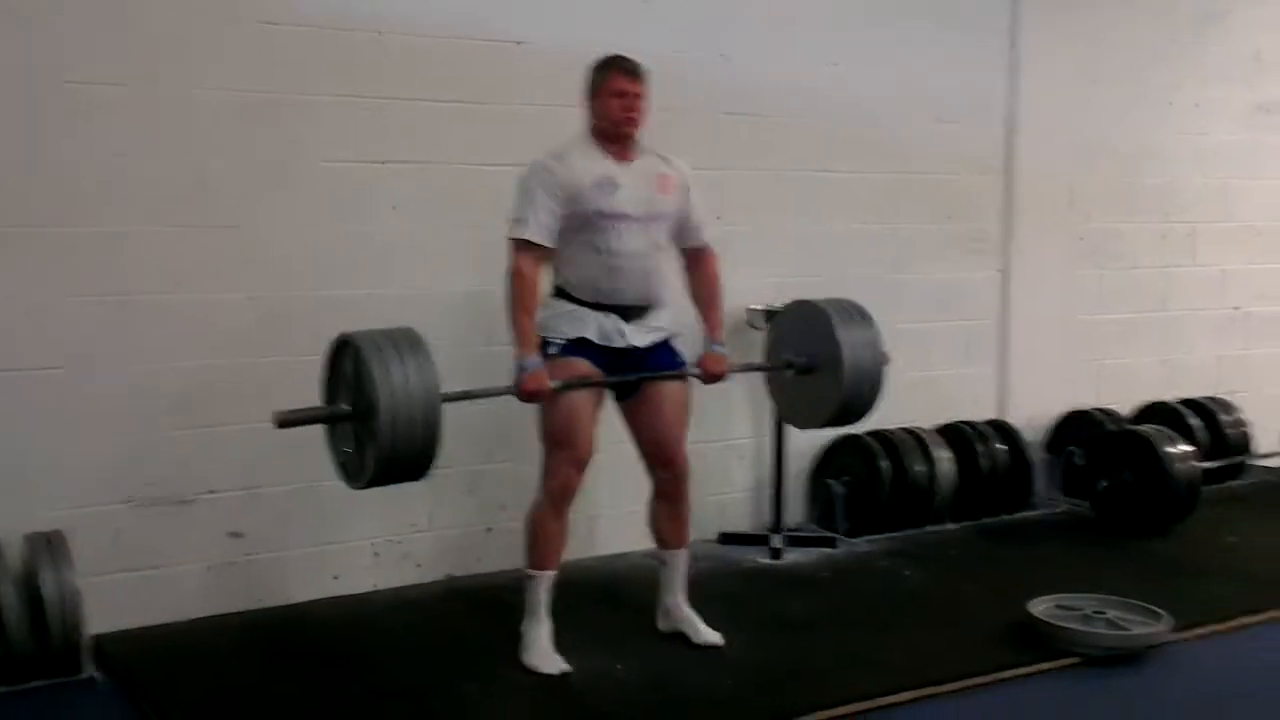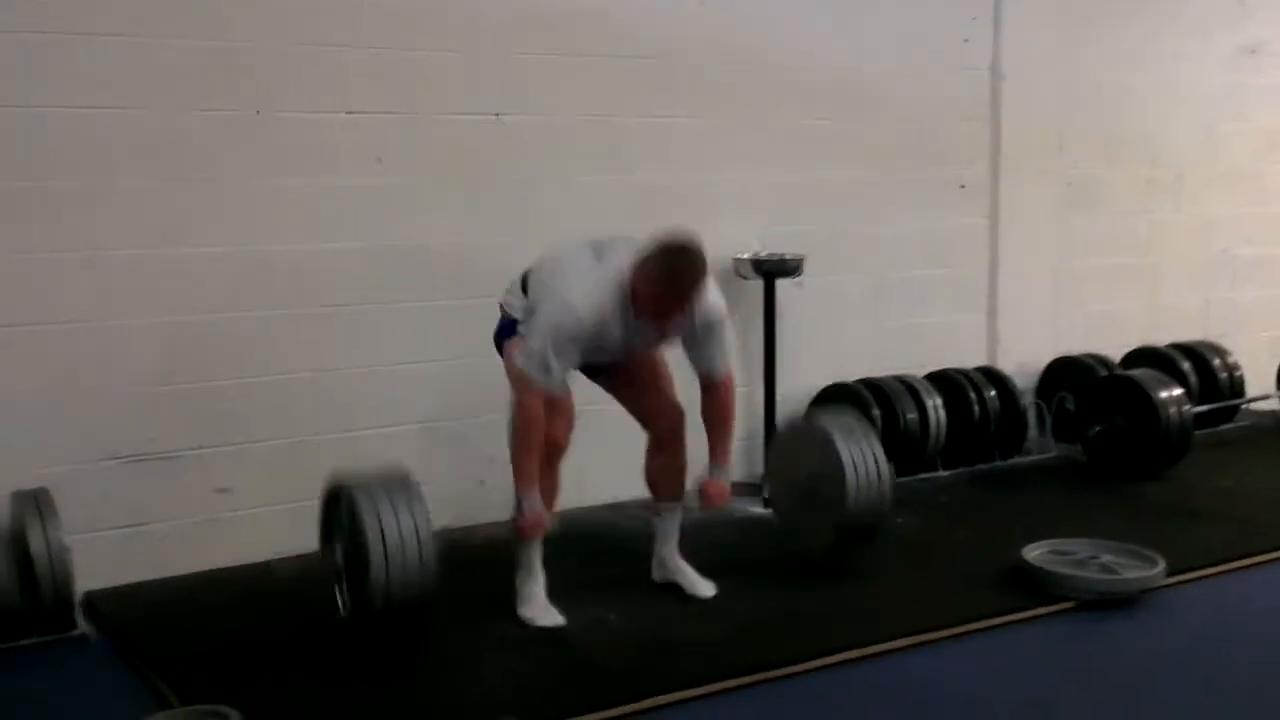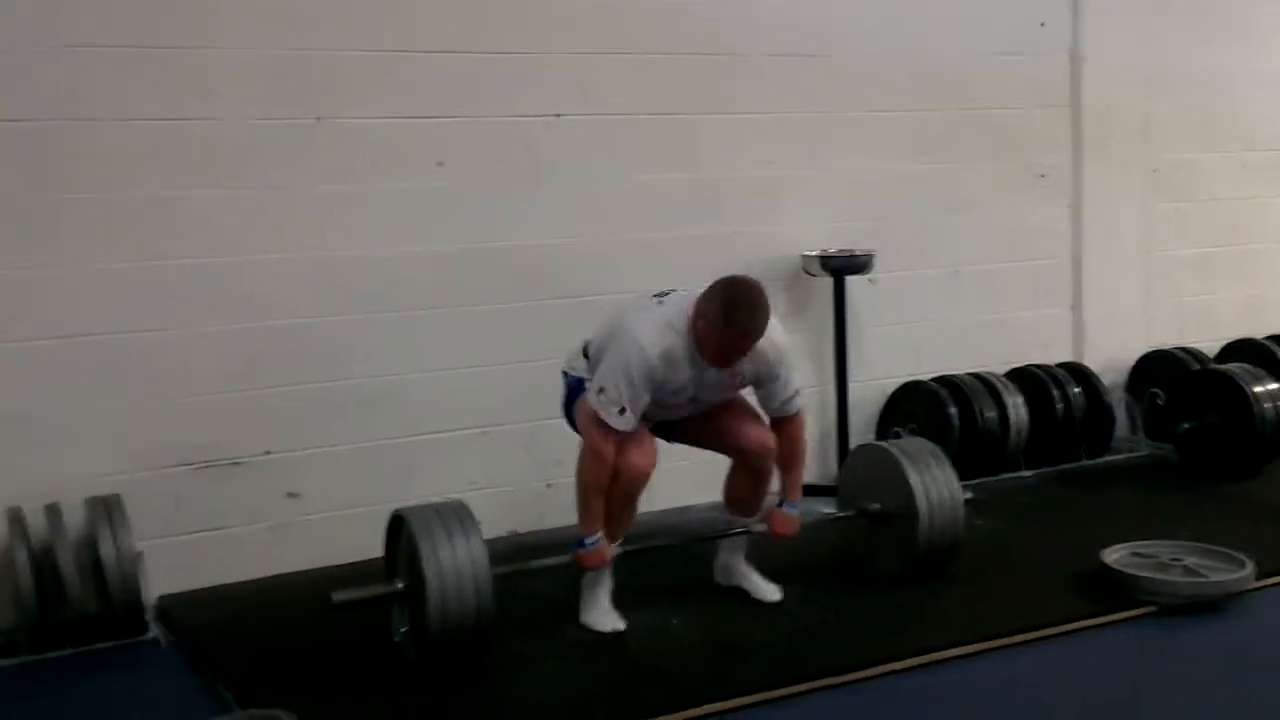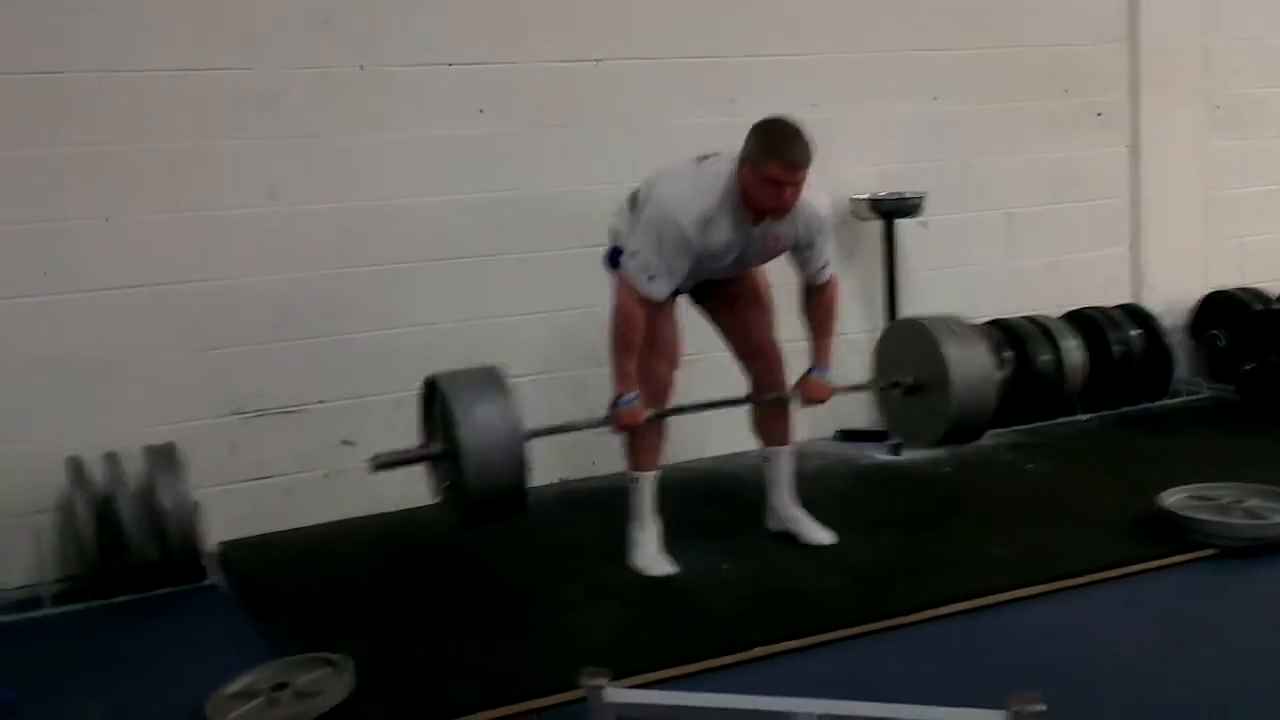
dt=0.7s
person 1, frame 1
left shoulder: (670, 171)
right shoulder: (557, 168)
left elbow: (698, 255)
right elbow: (526, 263)
left wrist: (714, 340)
right wrist: (528, 358)
left hip: (651, 334)
right hip: (577, 333)
left knee: (672, 471)
right knee: (564, 477)
left ankle: (674, 605)
right ankle: (537, 625)
person 1, frame 2
left shoulder: (706, 305)
right shoulder: (576, 305)
left elbow: (718, 384)
right elbow: (530, 400)
left wrist: (719, 471)
right wrist: (529, 501)
right hip: (530, 318)
left knee: (669, 419)
right knee: (553, 435)
left ankle: (667, 556)
right ankle: (530, 581)
person 1, frame 3
left shoulder: (769, 343)
right shoulder: (644, 342)
left elbow: (788, 420)
right elbow: (601, 442)
left wrist: (789, 504)
right wrist: (590, 537)
right hip: (596, 385)
left knee: (759, 449)
right knee: (634, 465)
left ankle: (732, 560)
right ankle: (596, 584)
person 1, frame 4
left shoulder: (808, 212)
right shoulder: (684, 205)
left elbow: (821, 285)
right elbow: (634, 300)
left wrist: (820, 368)
right wrist: (626, 394)
left hip: (729, 262)
right hip: (642, 248)
left knee: (768, 363)
right knee: (656, 376)
left ankle: (782, 505)
right ankle: (644, 527)
